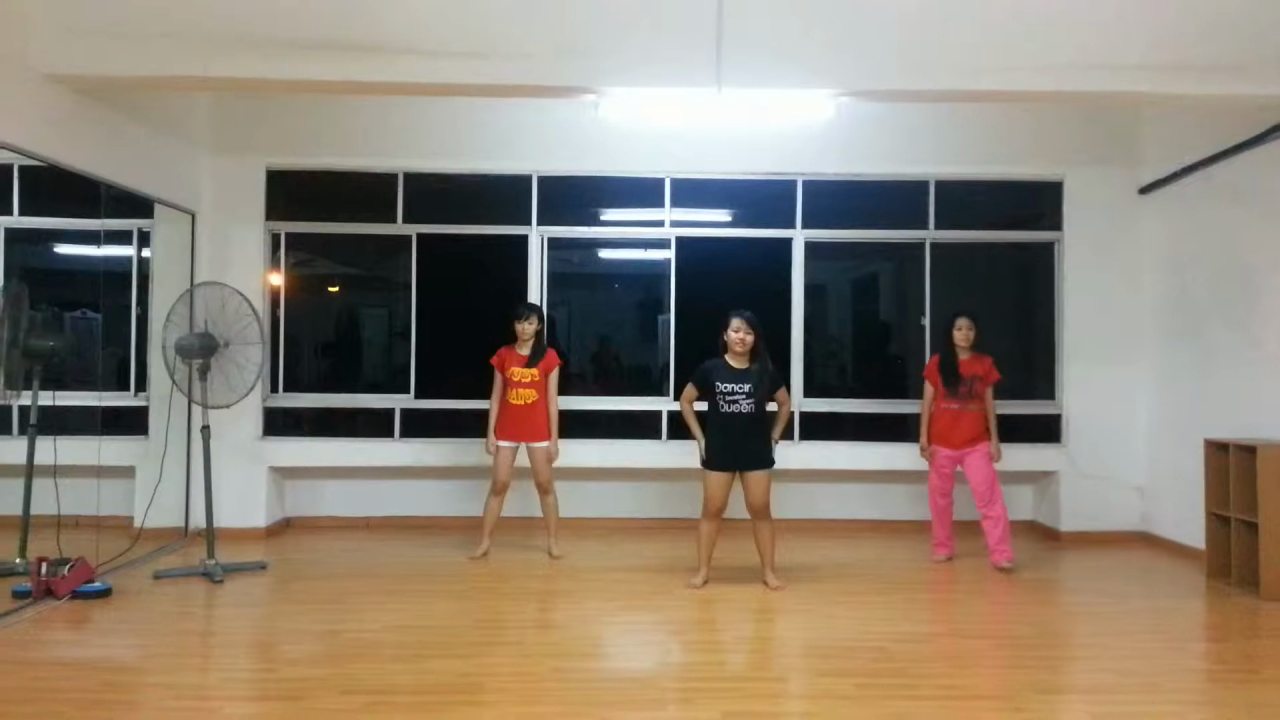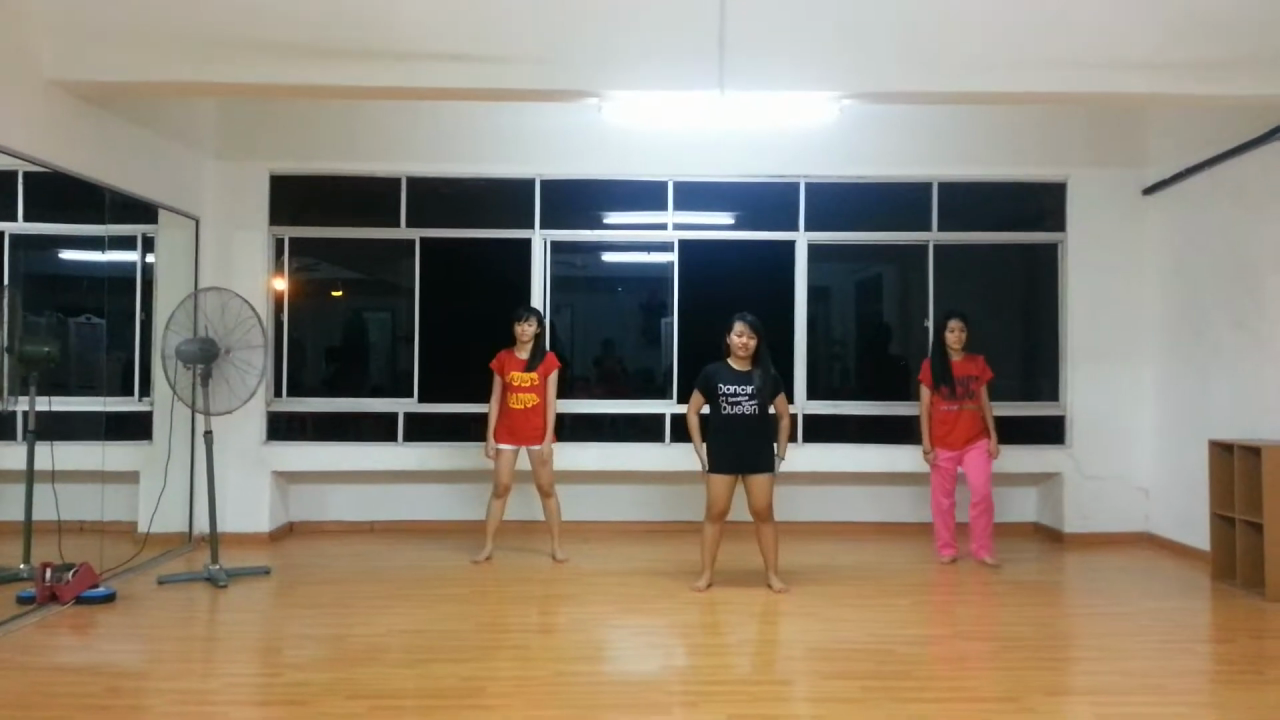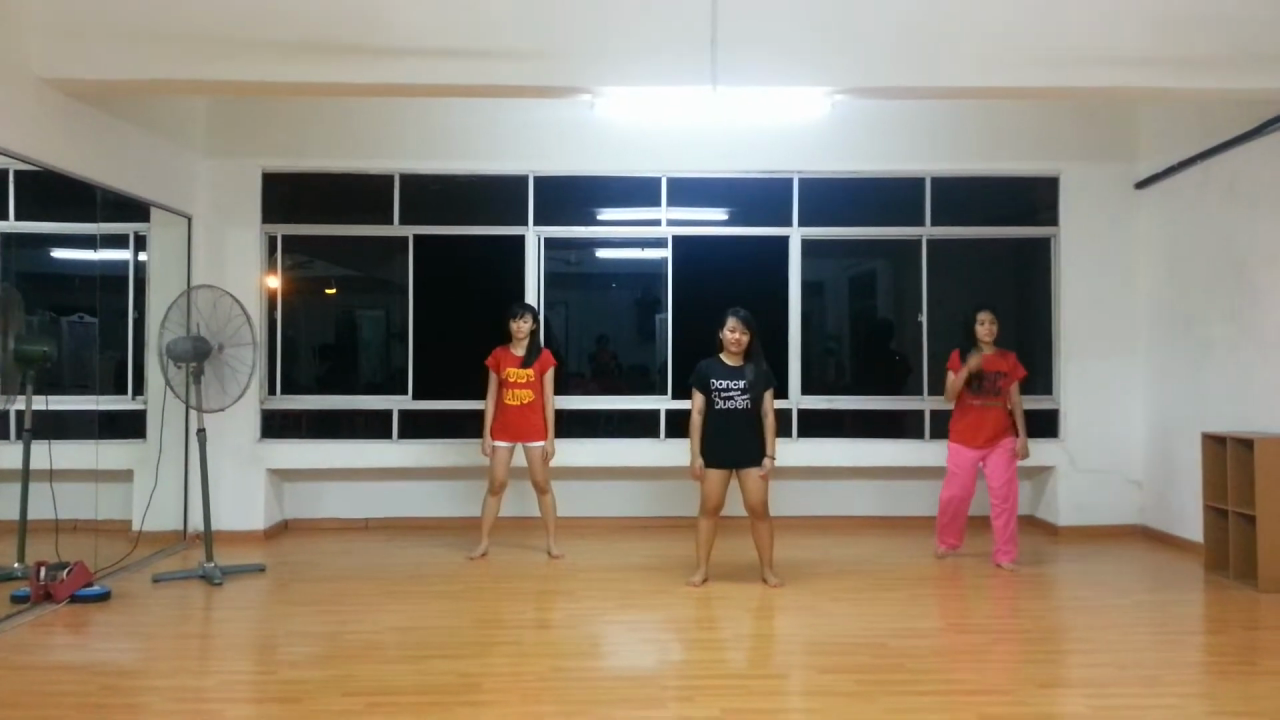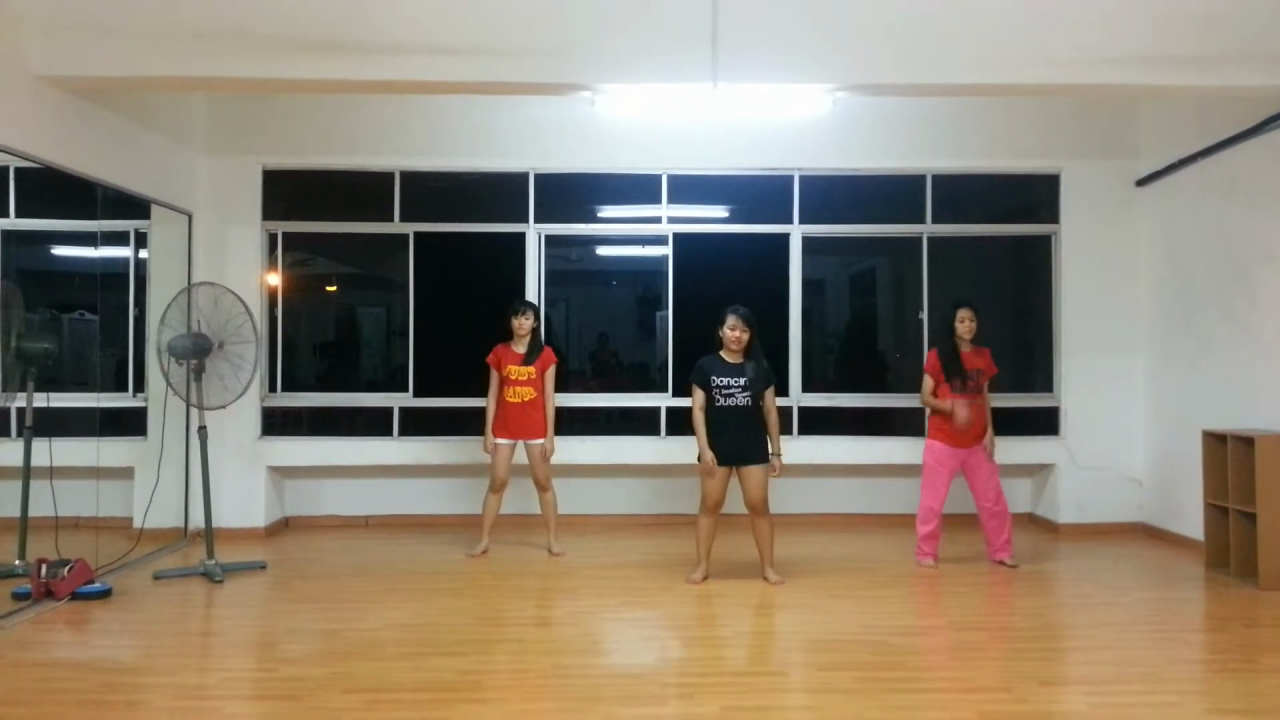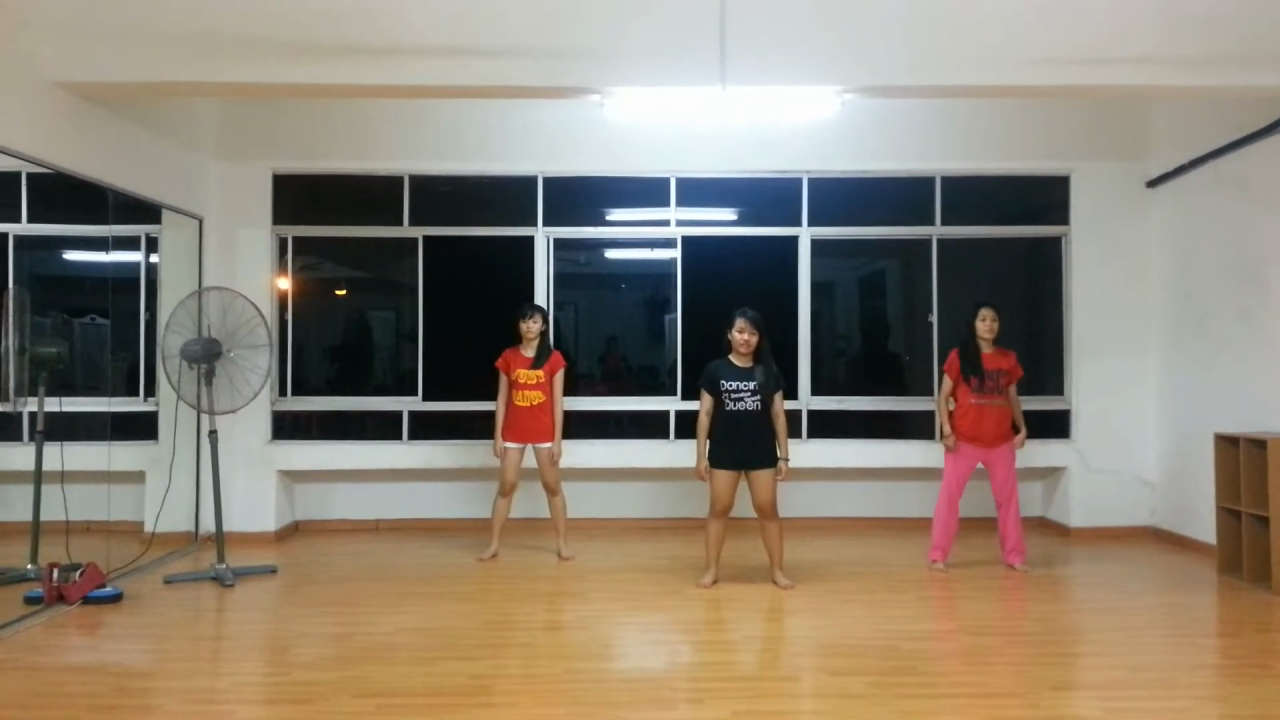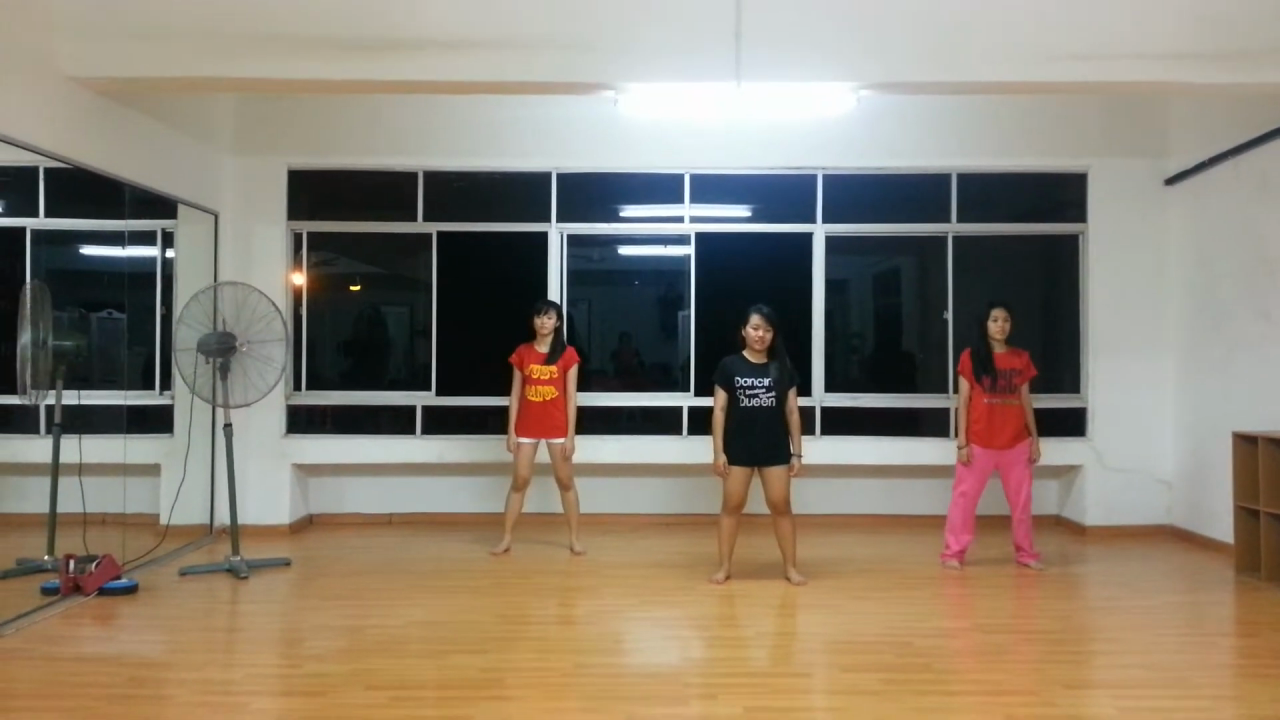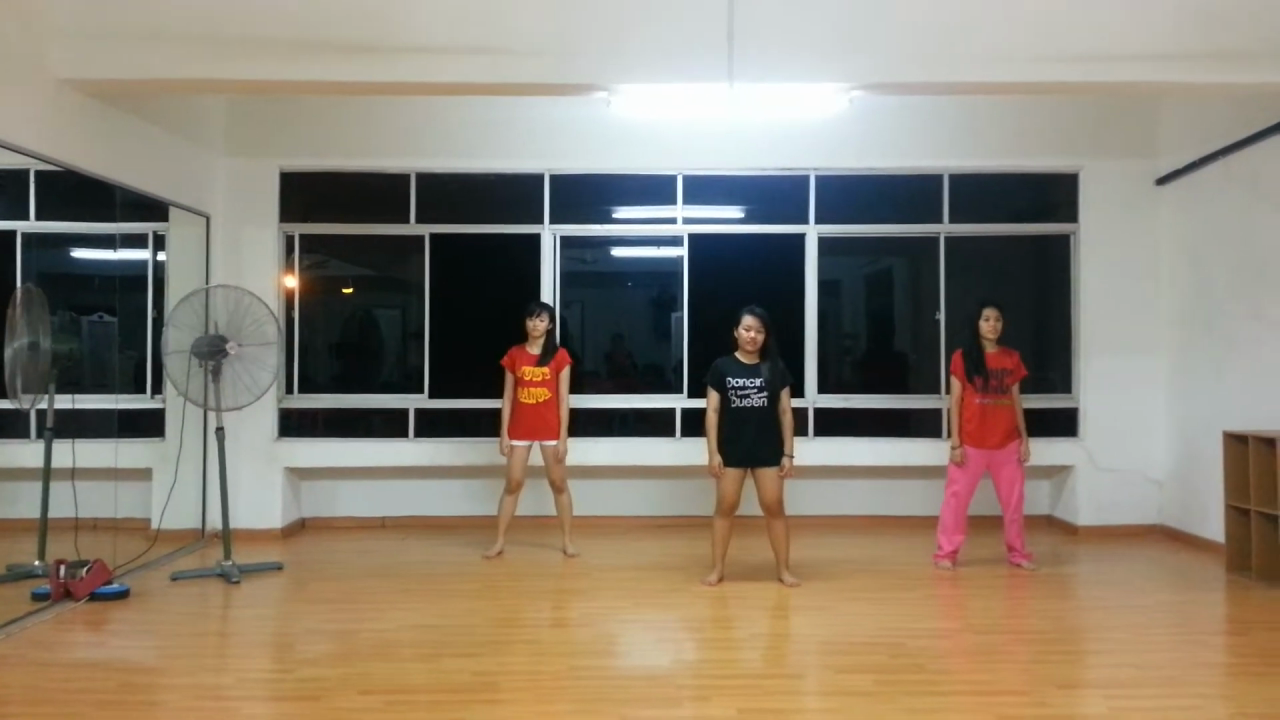
dt=0.7s
person 1, frame 1
left shoulder: (765, 371)
right shoulder: (710, 369)
left elbow: (785, 404)
right elbow: (685, 401)
left wrist: (773, 437)
right wrist: (700, 438)
left hip: (756, 452)
right hip: (718, 451)
left knee: (760, 510)
right knee: (712, 510)
left ankle: (768, 571)
right ankle: (702, 570)
person 1, frame 2
left shoulder: (767, 375)
right shoulder: (712, 373)
left elbow: (783, 416)
right elbow: (693, 412)
left wrist: (780, 454)
right wrist: (700, 452)
left hip: (759, 456)
right hip: (721, 456)
left knee: (763, 513)
right knee: (715, 513)
left ankle: (772, 574)
right ankle: (706, 574)
person 1, frame 3
left shoulder: (760, 370)
right shoulder: (705, 368)
left elbow: (768, 414)
right elbow: (697, 413)
left wrist: (769, 455)
right wrist: (695, 454)
left hip: (752, 451)
right hip: (715, 451)
left knee: (758, 509)
right knee: (710, 508)
left ankle: (767, 569)
right ankle: (702, 568)
person 1, frame 4
left shoulder: (760, 368)
right shoulder: (705, 366)
left elbow: (770, 410)
right elbow: (698, 409)
left wrist: (775, 451)
right wrist: (704, 448)
left hip: (753, 449)
right hip: (717, 448)
left knee: (758, 506)
right knee: (710, 505)
left ankle: (768, 567)
right ankle: (702, 565)
person 1, frame 5
left shoulder: (769, 371)
right shoulder: (715, 370)
left elbow: (778, 415)
right elbow: (705, 414)
left wrist: (783, 456)
right wrist: (701, 455)
left hip: (762, 453)
right hip: (724, 452)
left knee: (767, 510)
right knee: (719, 509)
left ankle: (777, 570)
right ankle: (711, 569)
person 1, frame 6
left shoulder: (782, 368)
right shoulder: (729, 366)
left elbow: (792, 411)
right elbow: (720, 410)
left wrist: (797, 452)
right wrist: (718, 451)
left hip: (775, 449)
right hip: (738, 449)
left knee: (781, 506)
right knee: (732, 505)
left ankle: (790, 567)
right ankle: (724, 566)
person 1, frame 7
left shoulder: (775, 368)
right shoulder: (721, 367)
left elbow: (785, 411)
right elbow: (713, 411)
left wrist: (788, 453)
right wrist: (713, 452)
left hip: (768, 450)
right hip: (731, 450)
left knee: (774, 507)
right knee: (725, 507)
left ankle: (783, 569)
right ankle: (717, 568)
person 2, frame 1
left shoulder: (985, 364)
right shoulder: (937, 363)
left elbow: (989, 403)
right elbow: (927, 403)
left wrist: (994, 439)
right wrist: (924, 440)
left hip: (976, 443)
right hip: (942, 442)
left knee: (989, 496)
right knee: (940, 496)
left ankle: (1001, 554)
right ankle: (942, 547)
person 2, frame 2
left shoulder: (978, 363)
right shoulder: (931, 365)
left elbow: (984, 402)
right elbow: (925, 407)
left wrist: (993, 435)
right wrist: (927, 444)
left hip: (975, 441)
right hip: (942, 444)
left knee: (982, 493)
right knee: (942, 498)
left ankle: (982, 548)
right ankle: (946, 549)
person 2, frame 3
left shoulder: (1009, 359)
right shoulder: (959, 357)
left elbow: (1015, 400)
right elbow: (950, 393)
left wrist: (1022, 436)
right wrist: (968, 369)
left hip: (1001, 440)
right hip: (963, 440)
left knee: (1004, 497)
right knee: (954, 495)
left ankle: (1005, 554)
right ankle: (947, 541)
person 2, frame 4
left shoulder: (983, 356)
right shoulder: (937, 356)
left elbow: (985, 397)
right elbow: (925, 398)
left wrist: (990, 432)
right wrist: (953, 406)
left hip: (976, 441)
right hip: (943, 440)
left knee: (991, 497)
right knee: (933, 498)
left ankle: (1001, 550)
right ankle: (926, 551)
person 2, frame 5
left shoulder: (1008, 358)
right shoulder: (959, 356)
left elbow: (1012, 397)
right elbow: (943, 396)
left wrist: (1022, 429)
right wrist: (946, 431)
left hip: (1001, 442)
right hip: (964, 441)
left knee: (1008, 498)
right knee: (949, 497)
left ankle: (1014, 555)
right ankle: (938, 555)
person 2, frame 6
left shoulder: (1021, 358)
right shoulder: (971, 357)
left elbow: (1026, 401)
right elbow: (963, 401)
left wrist: (1035, 439)
right wrist: (962, 442)
left hip: (1016, 443)
right hip: (979, 443)
left knee: (1021, 500)
right knee: (965, 498)
left ankle: (1026, 552)
right ankle: (953, 552)
person 2, frame 7
left shoulder: (1012, 358)
right shoulder: (962, 357)
left elbow: (1016, 401)
right elbow: (955, 402)
left wrist: (1024, 439)
right wrist: (955, 442)
left hip: (1006, 443)
right hip: (971, 443)
left knee: (1013, 500)
right knee: (956, 498)
left ankle: (1018, 552)
right ankle: (946, 553)
person 3, frame 1
left shoulder: (549, 357)
right shoulder: (503, 355)
left elbow: (552, 399)
right elbow: (496, 396)
left wrist: (554, 437)
right wrist: (490, 432)
left hip: (538, 431)
right hip: (507, 430)
left knee: (545, 485)
right knee: (499, 485)
left ankle: (552, 541)
right ankle: (485, 541)
person 3, frame 2
left shoulder: (548, 360)
right shoulder: (503, 358)
left elbow: (551, 402)
right elbow: (495, 400)
left wrist: (547, 439)
right wrist: (490, 436)
left hip: (537, 433)
right hip: (507, 433)
left knee: (546, 488)
right knee: (500, 488)
left ankle: (556, 545)
right ankle: (488, 545)
person 3, frame 3
left shoulder: (544, 357)
right shoulder: (498, 356)
left elbow: (548, 399)
right elbow: (491, 397)
left wrist: (550, 437)
right wrist: (486, 434)
left hip: (534, 431)
right hip: (503, 431)
left knee: (542, 485)
right knee: (496, 485)
left ankle: (551, 541)
right ankle: (484, 542)
person 3, frame 4
left shoulder: (545, 355)
right shoulder: (499, 353)
left elbow: (549, 397)
right elbow: (493, 394)
left wrist: (550, 435)
right wrist: (488, 431)
left hip: (535, 429)
right hip: (504, 428)
left knee: (543, 483)
right knee: (497, 482)
left ankle: (552, 539)
right ankle: (484, 539)
person 3, frame 5
left shoulder: (553, 358)
right shoulder: (508, 357)
left elbow: (557, 401)
right elbow: (502, 399)
left wrist: (557, 439)
right wrist: (498, 436)
left hip: (543, 432)
right hip: (513, 433)
left knee: (552, 487)
right knee: (506, 486)
left ankle: (562, 543)
right ankle: (494, 544)
person 3, frame 6
left shoulder: (567, 354)
right shoulder: (522, 352)
left elbow: (571, 397)
right elbow: (515, 394)
left wrist: (571, 435)
right wrist: (511, 431)
left hip: (557, 428)
right hip: (527, 427)
left knee: (565, 482)
right knee: (519, 481)
left ankle: (574, 539)
right ankle: (506, 538)
person 3, frame 7
left shoulder: (559, 356)
right shoulder: (514, 355)
left elbow: (563, 399)
right elbow: (508, 397)
left wrist: (563, 437)
right wrist: (504, 434)
left hip: (550, 430)
right hip: (520, 430)
left knee: (559, 484)
right knee: (513, 484)
left ankle: (567, 541)
right ankle: (499, 541)
